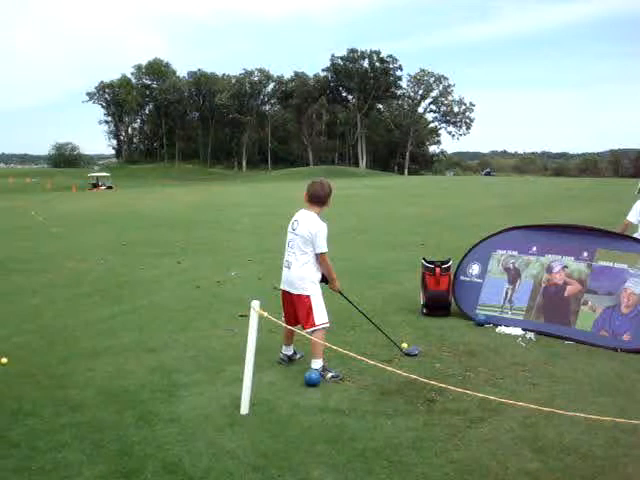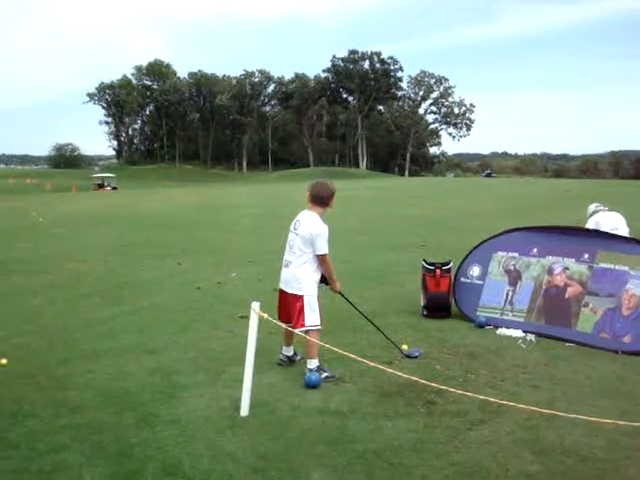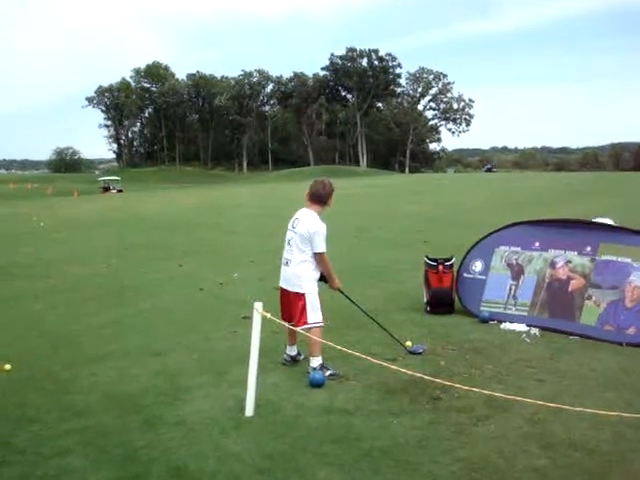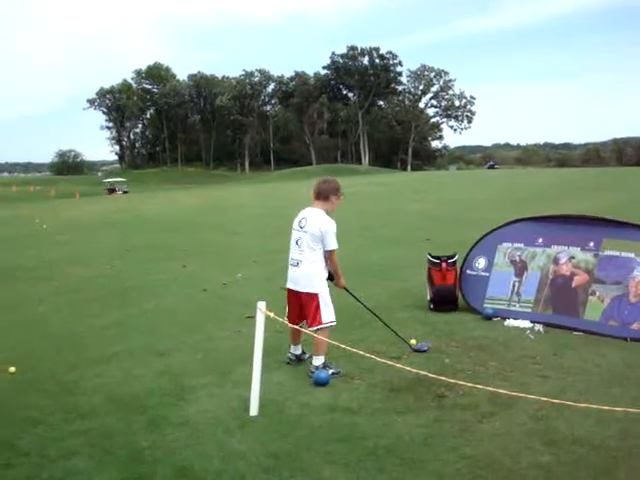
dt=0.4s
person 1, frame 1
left shoulder: (297, 217)
right shoulder: (318, 226)
right elbow: (322, 259)
left wrist: (326, 276)
right wrist: (333, 280)
left hip: (289, 278)
right hip: (305, 283)
left knee: (292, 320)
right knee: (318, 325)
left ankle: (287, 352)
right ankle: (317, 367)
person 1, frame 2
left shoulder: (300, 217)
right shoulder: (319, 227)
right elbow: (323, 260)
left wrist: (324, 276)
right wrist: (334, 282)
left hip: (288, 278)
right hip: (303, 283)
left knee: (291, 321)
right knee: (311, 326)
left ankle: (287, 354)
right ankle: (313, 367)
person 1, frame 3
left shoulder: (298, 216)
right shoulder: (317, 225)
right elbow: (321, 258)
left wrist: (325, 275)
right wrist: (333, 279)
left hip: (287, 277)
right hip: (303, 281)
left knee: (293, 319)
right knee: (314, 323)
left ankle: (291, 353)
right ankle: (316, 365)
person 1, frame 4
left shoulder: (301, 215)
right shoulder: (326, 223)
right elbow: (330, 256)
left wrist: (331, 273)
right wrist: (339, 278)
left hip: (294, 277)
right hip: (313, 281)
left knee: (296, 320)
right knee: (322, 324)
left ankle: (295, 352)
right ankle: (318, 364)
